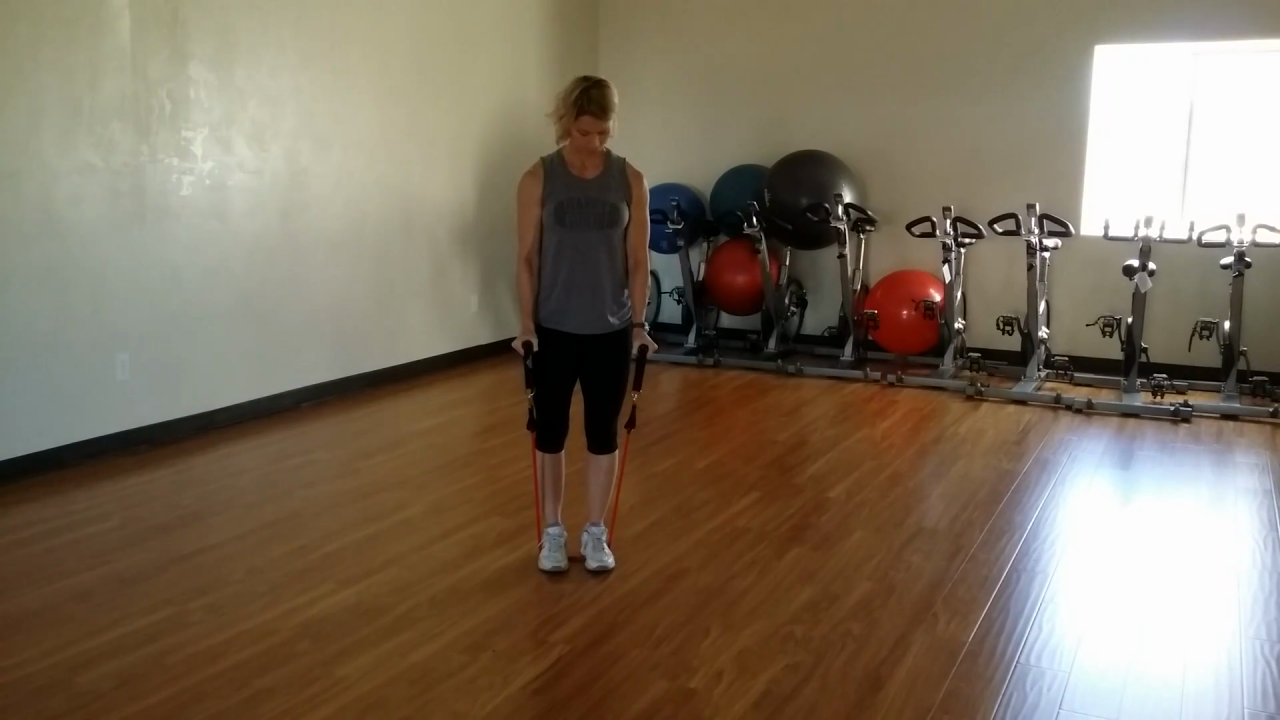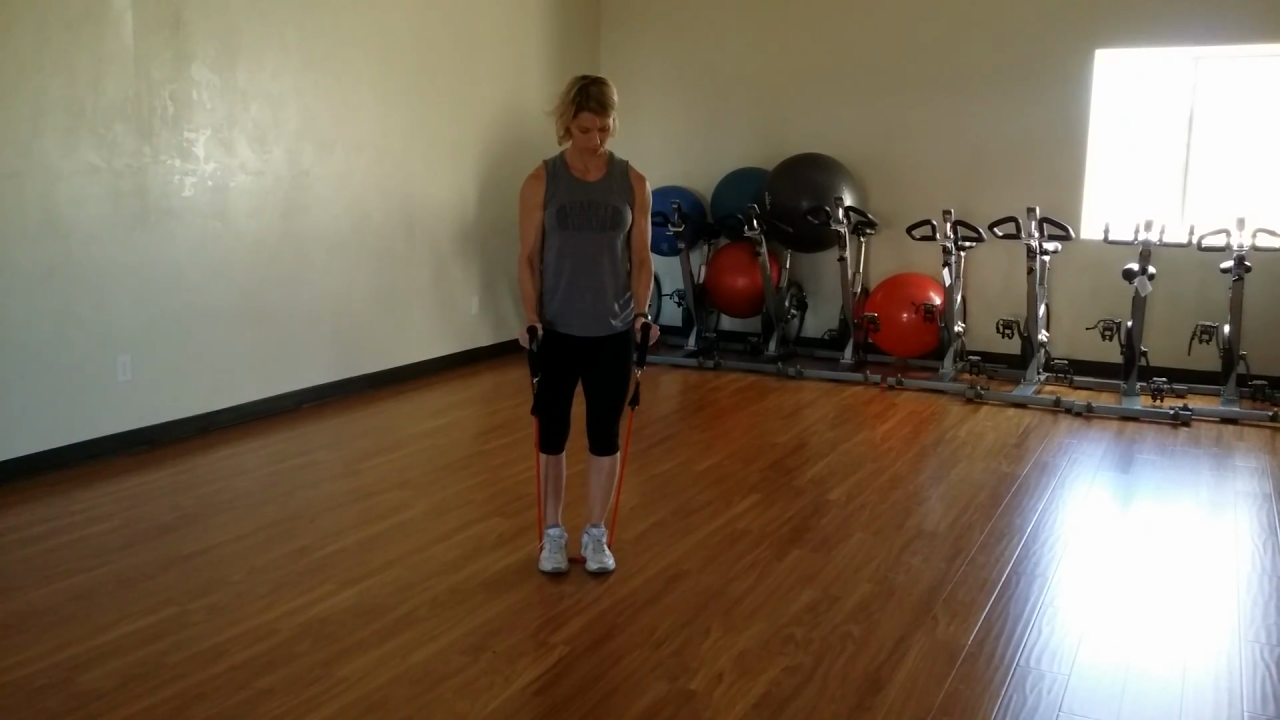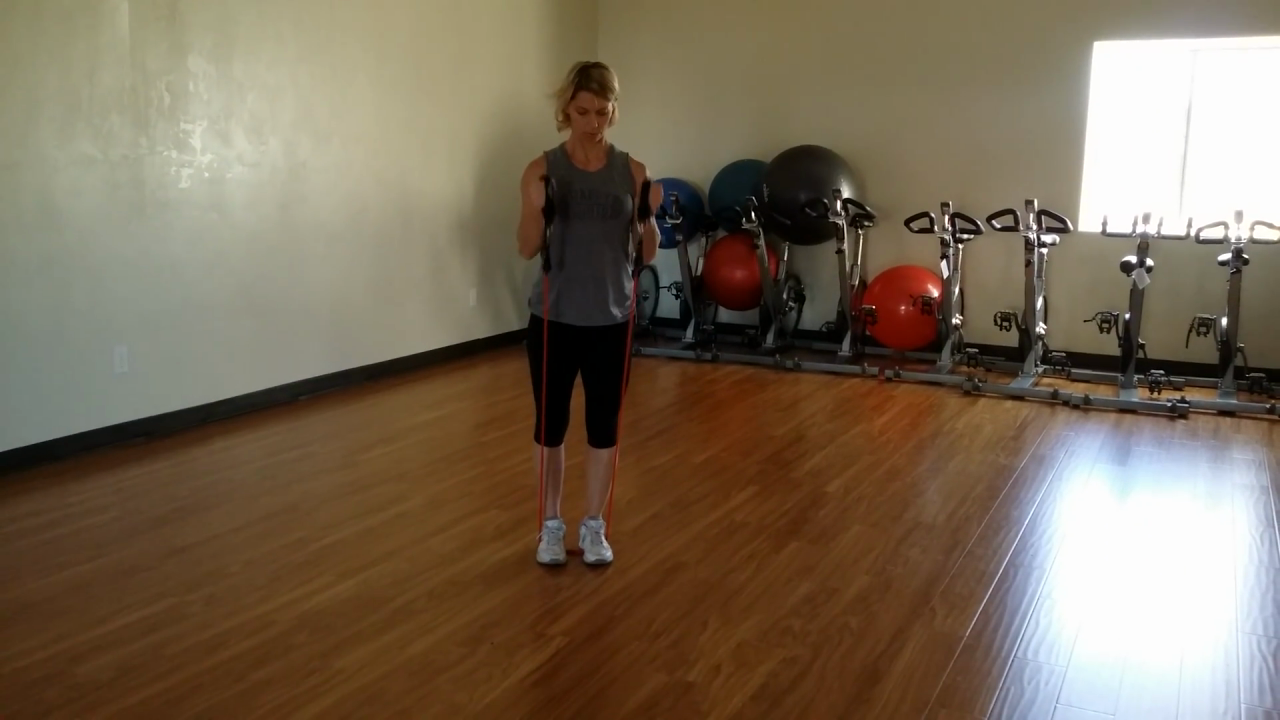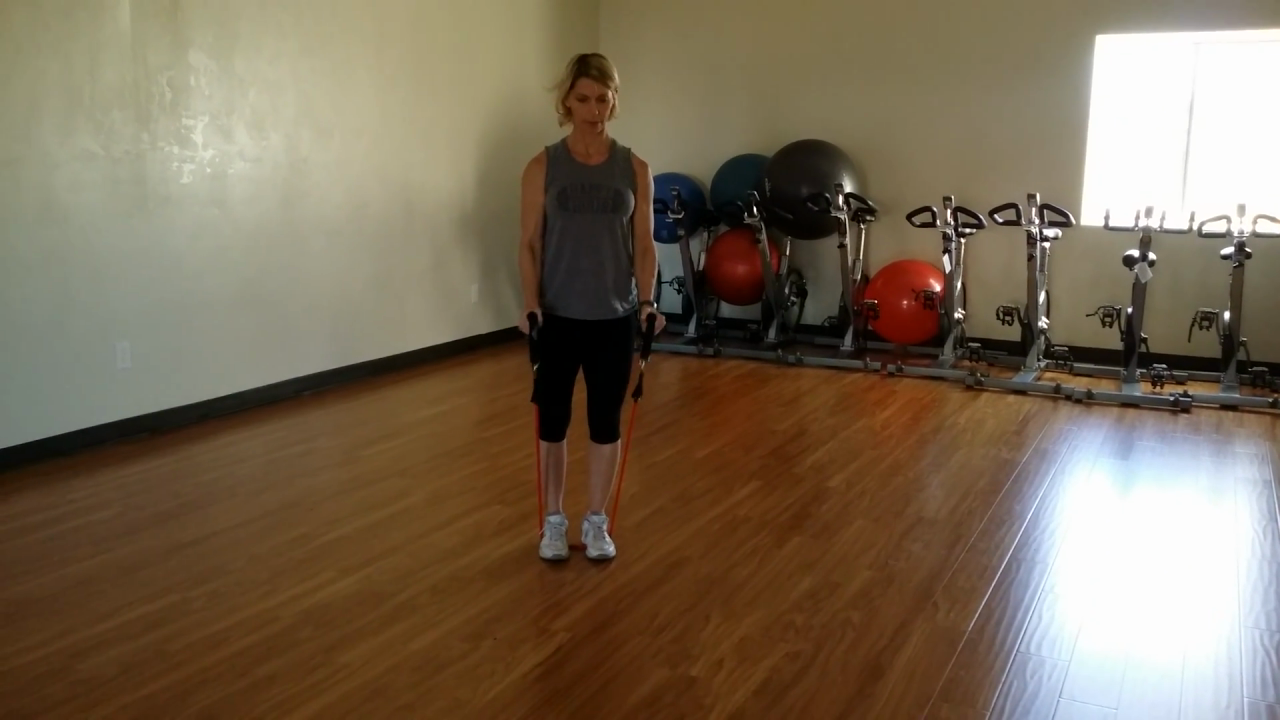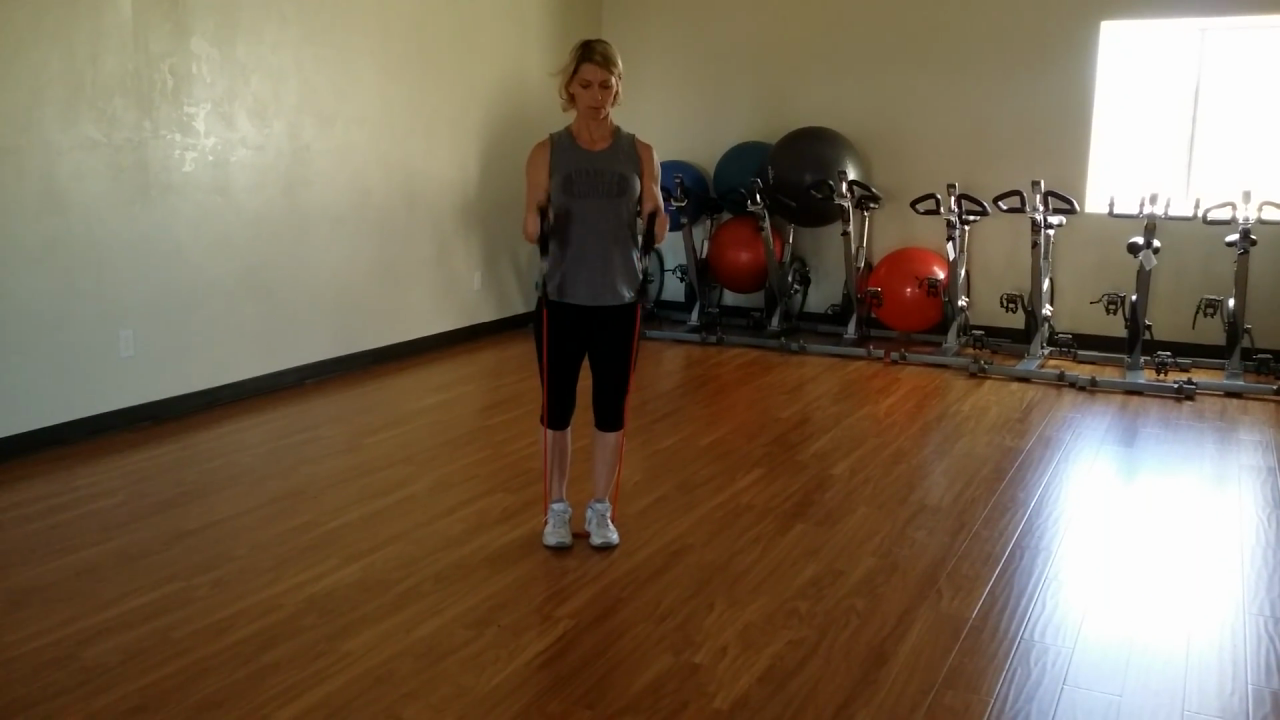
dt=1s
person 1, frame 1
left shoulder: (630, 180)
right shoulder: (538, 178)
left elbow: (638, 260)
right elbow: (527, 257)
left wrist: (639, 323)
right wrist: (526, 322)
left hip: (610, 330)
right hip: (553, 329)
left knee: (603, 433)
right knee: (550, 431)
left ankle: (595, 533)
right ankle: (552, 532)
person 1, frame 2
left shoulder: (632, 183)
right shoulder: (541, 181)
left elbow: (641, 258)
right elbow: (528, 257)
left wrist: (641, 312)
right wrist: (531, 316)
left hip: (612, 332)
right hip: (555, 332)
left knee: (605, 435)
right knee: (552, 434)
left ankle: (596, 534)
right ankle: (553, 533)
person 1, frame 3
left shoulder: (632, 171)
right shoulder: (542, 168)
left elbow: (646, 252)
right elbow: (526, 248)
left wrist: (649, 222)
right wrist: (535, 213)
left hip: (611, 320)
right hip: (553, 318)
left knee: (603, 426)
right knee: (550, 425)
left ankle: (593, 527)
right ankle: (550, 525)
person 1, frame 4
left shoulder: (634, 168)
right shoulder: (542, 166)
left elbow: (644, 244)
right elbow: (529, 243)
left wrist: (647, 299)
right wrist: (530, 301)
left hip: (613, 317)
right hip: (556, 318)
left knee: (605, 422)
right knee: (552, 421)
left ankle: (596, 522)
right ankle: (553, 520)
person 1, frame 5
left shoulder: (640, 153)
right shoulder: (547, 152)
left elbow: (653, 224)
right elbow: (531, 222)
left wrist: (655, 225)
right wrist: (534, 227)
left hip: (620, 302)
right hip: (561, 301)
left knee: (611, 409)
right knee: (558, 408)
left ankle: (600, 510)
right ankle: (557, 508)
